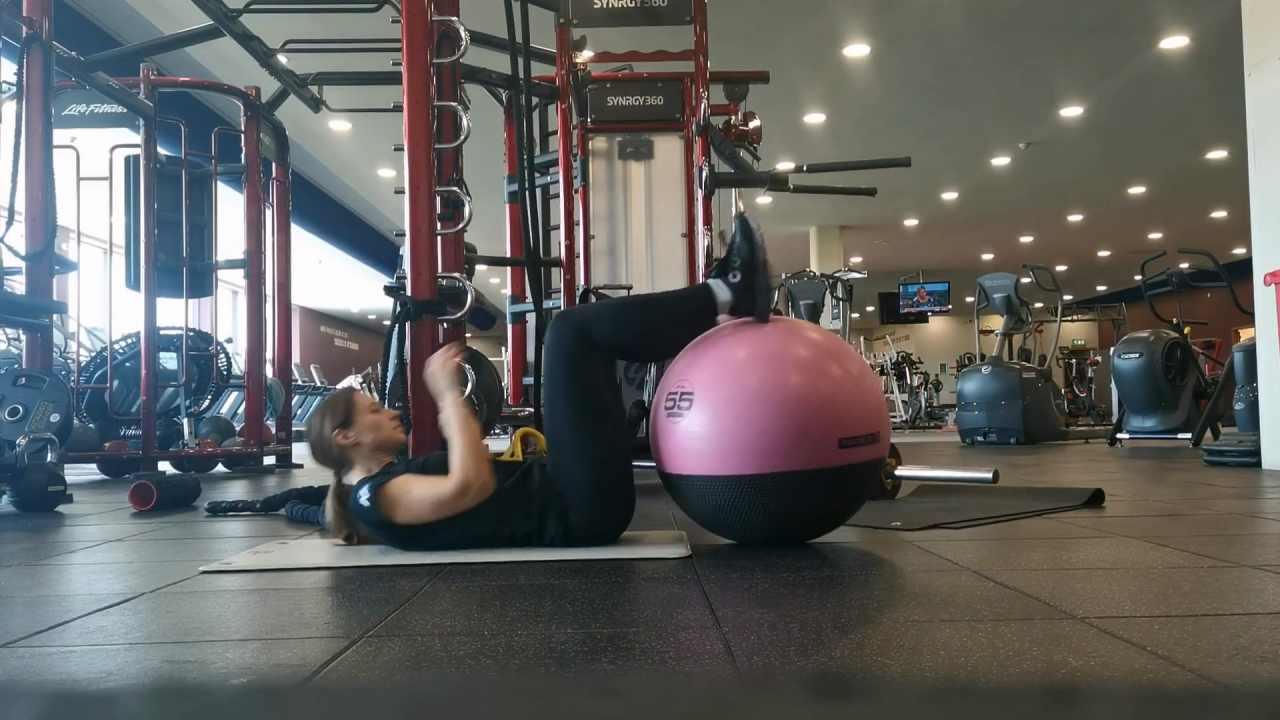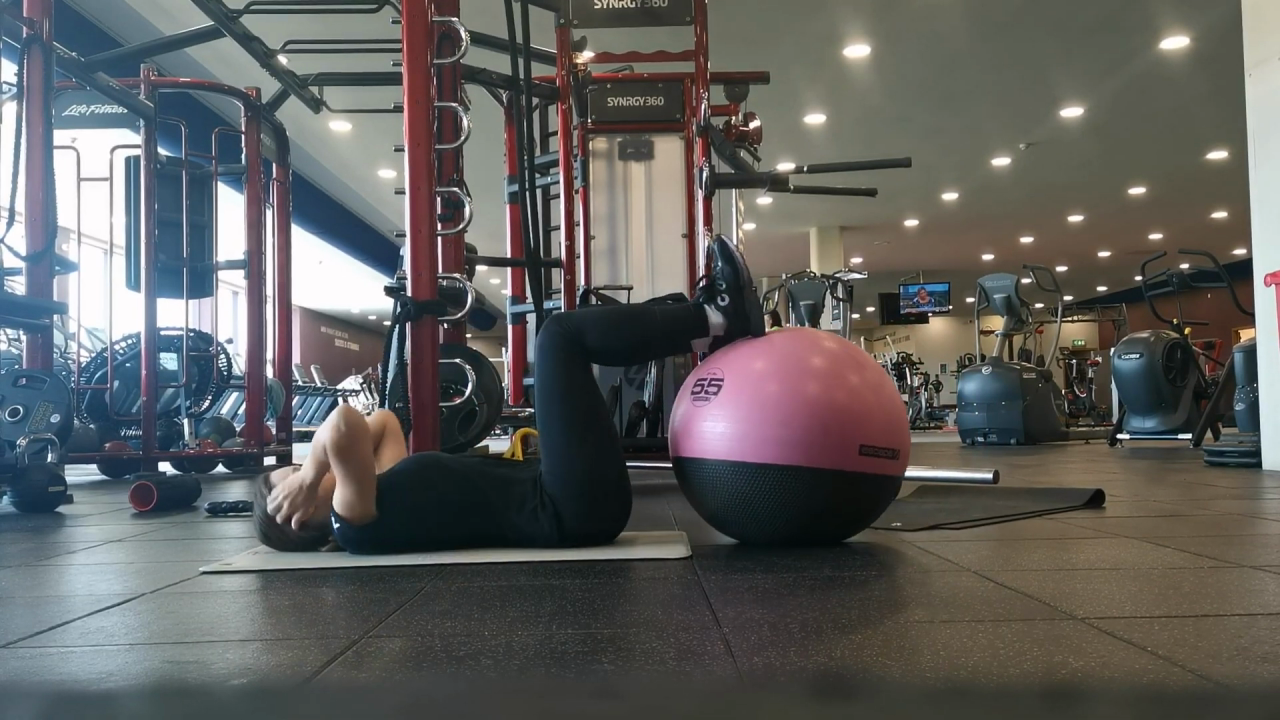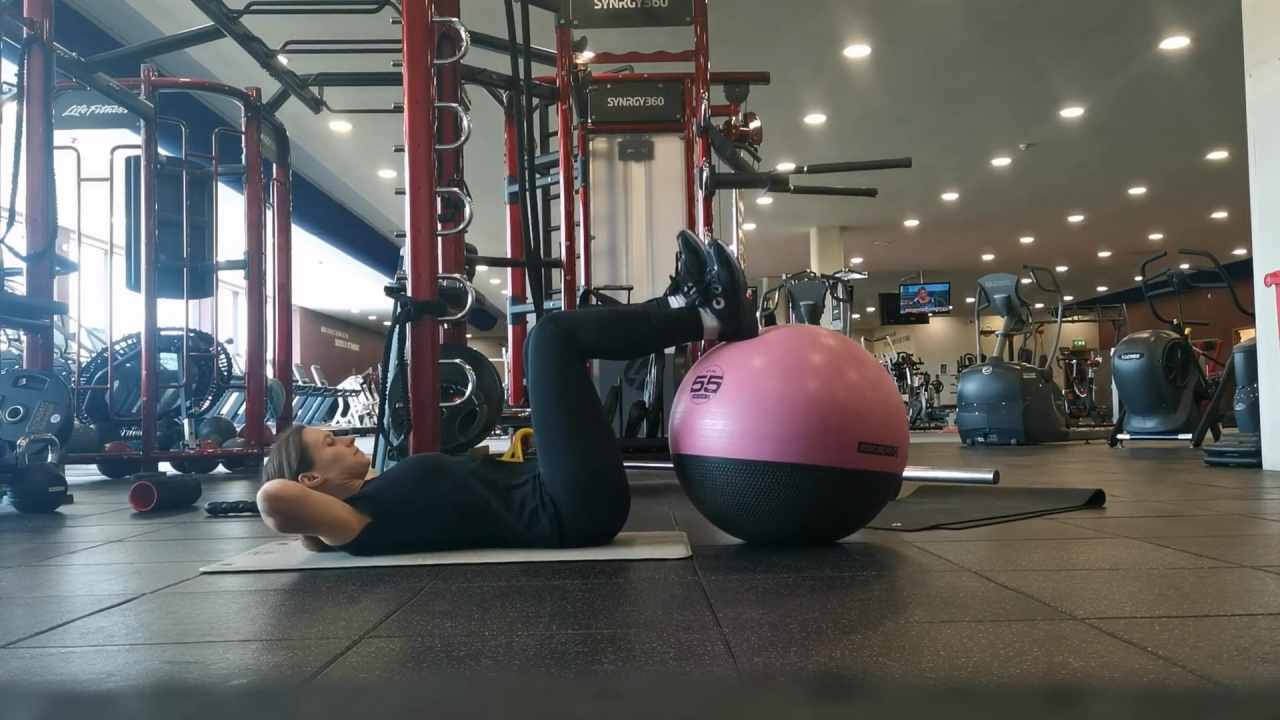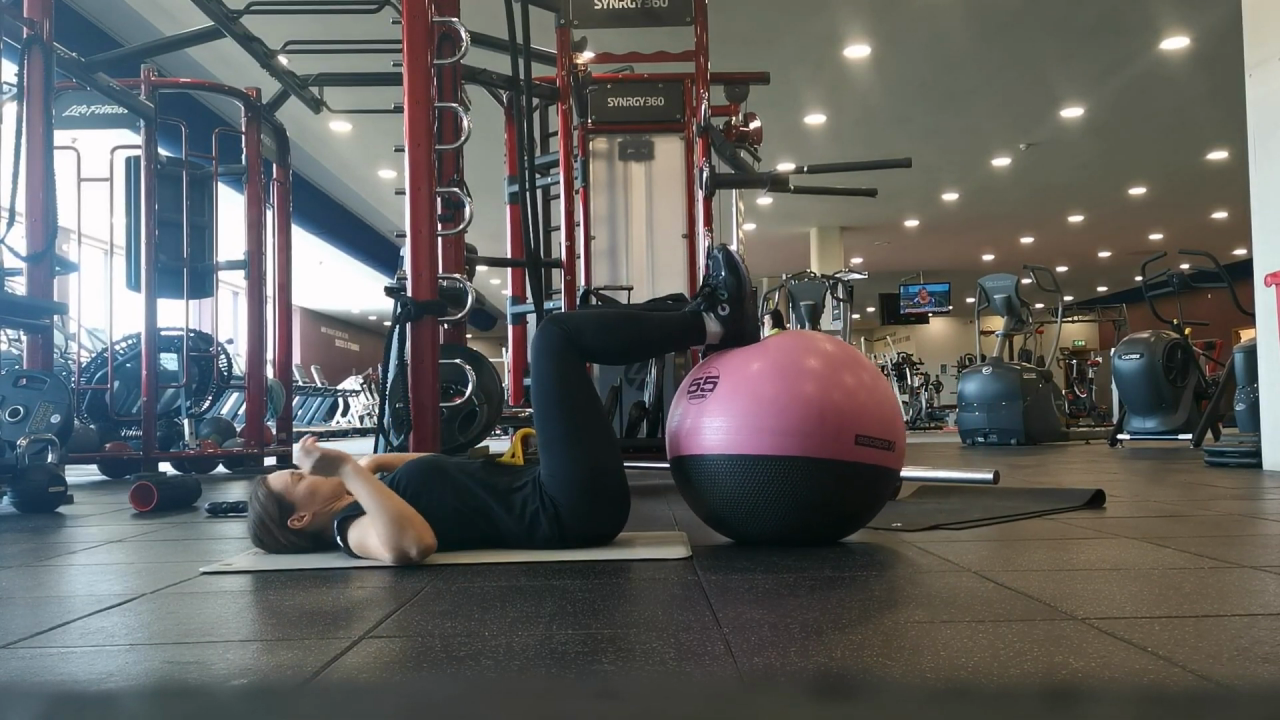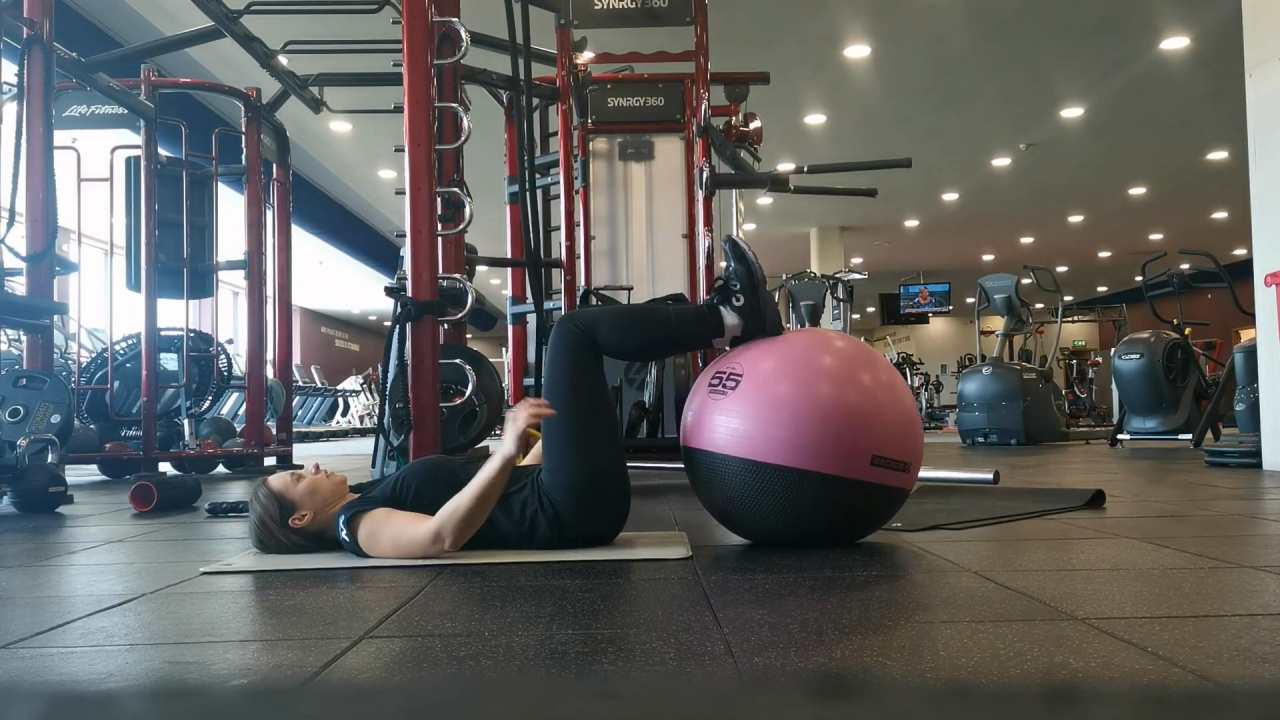
dt=1s
person 1, frame 1
left shoulder: (384, 486)
right shoulder: (377, 498)
right elbow: (472, 484)
left wrist: (457, 420)
right wrist: (449, 396)
left hip: (569, 507)
right hip: (580, 512)
left knee: (594, 340)
right knee: (571, 329)
left ankle: (711, 324)
right ankle: (725, 294)
person 1, frame 2
left shoulder: (379, 501)
right shoulder: (356, 520)
left elbow: (383, 421)
right elbow: (344, 419)
right wrist: (309, 472)
left hip: (566, 504)
right hip: (574, 511)
left knee: (567, 339)
right knee: (561, 333)
left ankle: (705, 330)
right ankle: (715, 318)
person 1, frame 3
left shoulder: (366, 500)
right shoulder: (353, 523)
right elbow: (272, 495)
right wrist: (303, 523)
left hip: (566, 505)
right hip: (572, 511)
left knee: (561, 339)
right knee: (553, 332)
left ankle: (680, 307)
right ankle: (709, 321)
person 1, frame 4
left shoulder: (360, 501)
right shoulder: (355, 526)
left elbow: (427, 464)
right elbow: (415, 544)
left wrist: (364, 463)
right wrist: (344, 471)
left hip: (556, 500)
right hip: (571, 511)
left knee: (564, 339)
right knee: (556, 334)
left ankle: (703, 322)
right ankle: (712, 326)
person 1, frame 5
left shoulder: (373, 502)
right shoulder: (360, 525)
right elbow: (446, 535)
left wrist: (552, 433)
right wrist: (505, 447)
left hip: (551, 496)
right hip: (571, 512)
left knee: (581, 337)
right knee: (574, 331)
left ankle: (721, 321)
right ankle: (730, 321)
